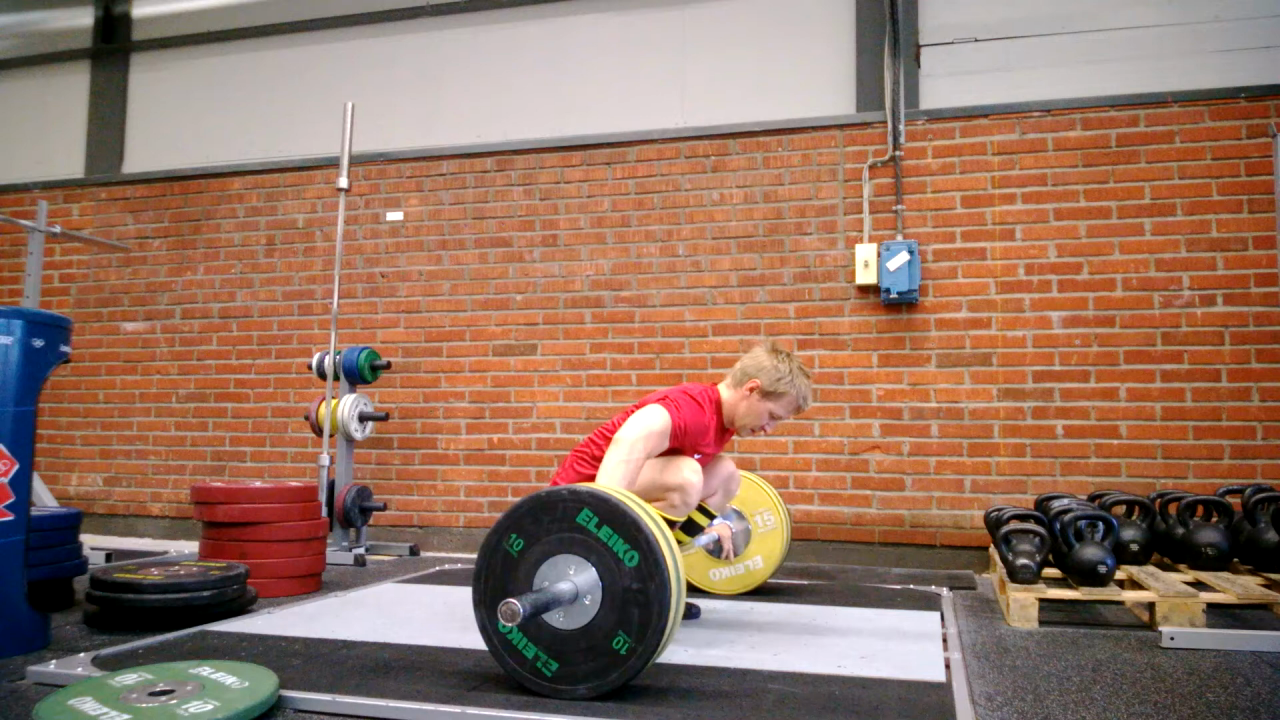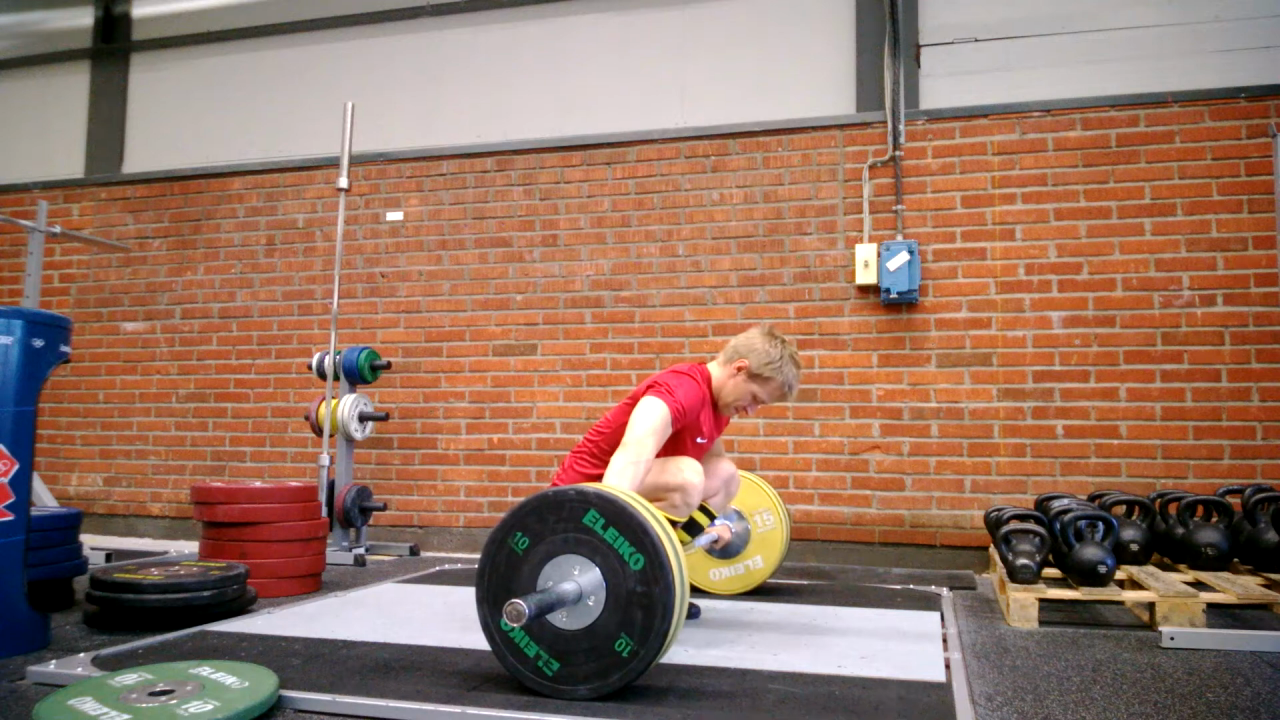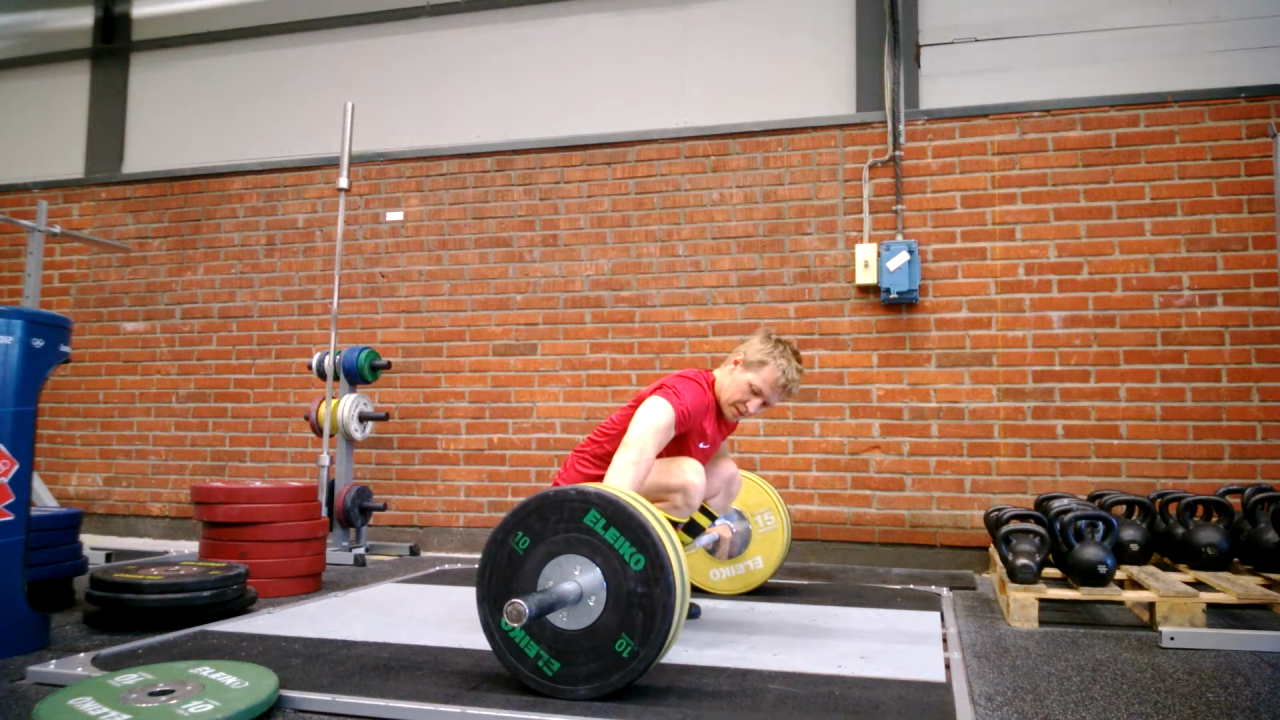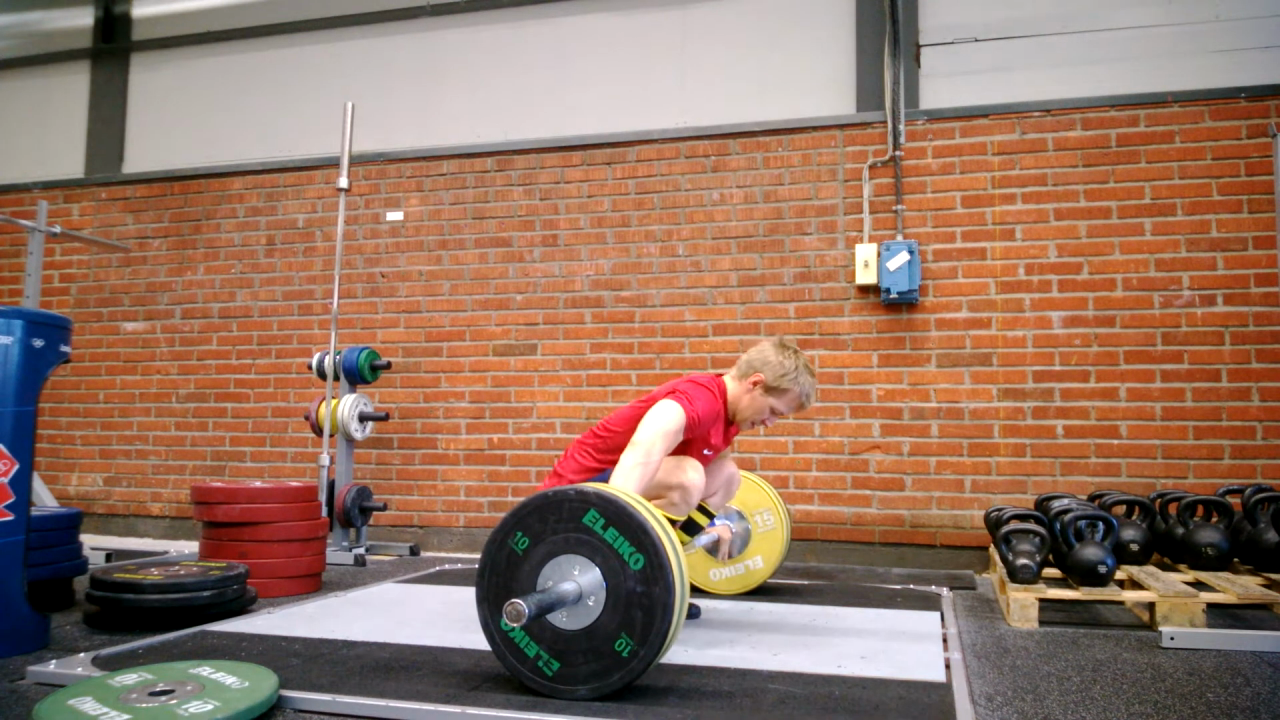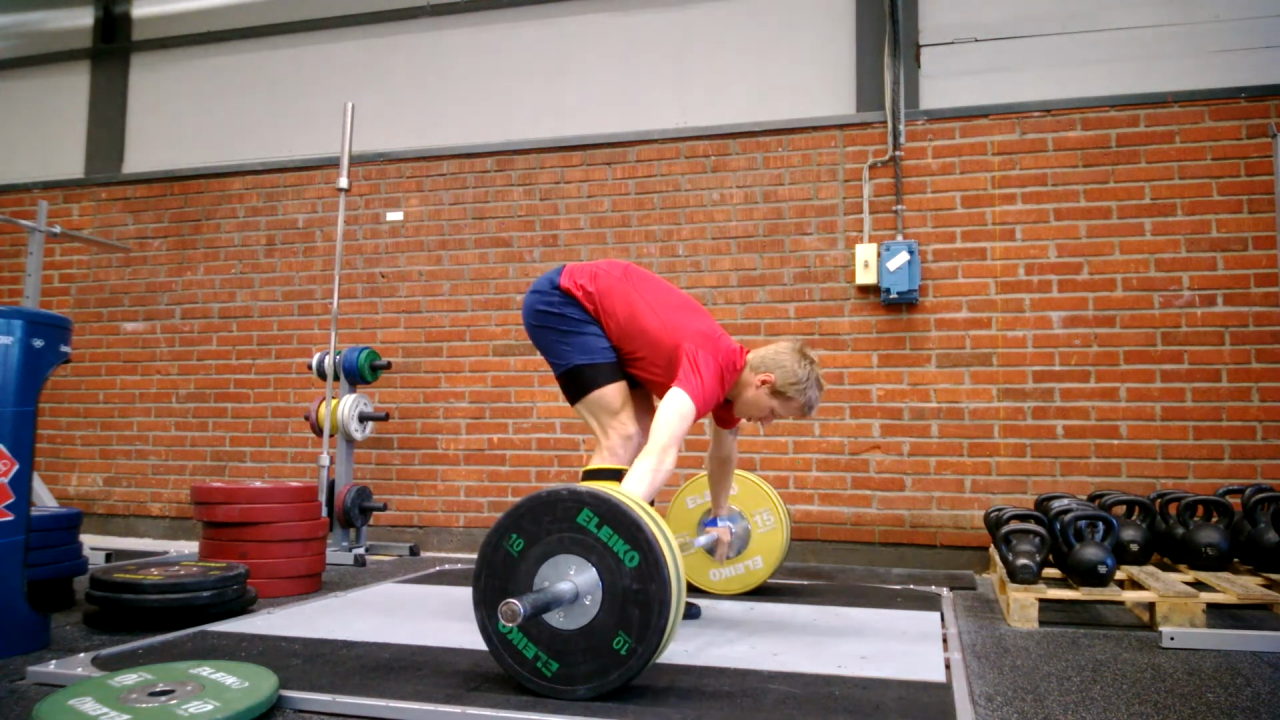
dt=1s
person 1, frame 1
left shoulder: (722, 411)
right shoulder: (691, 409)
right elbow: (626, 445)
left wrist: (709, 521)
left knee: (726, 473)
right knee: (684, 477)
person 1, frame 2
left shoulder: (717, 396)
right shoulder: (681, 390)
left elbow: (712, 458)
right elbow: (633, 454)
left wrist: (710, 520)
left knee: (725, 475)
right knee: (686, 477)
person 1, frame 3
left shoulder: (726, 406)
right shoulder: (687, 395)
left elbow: (715, 456)
right elbow: (633, 454)
left wrist: (712, 521)
left knee: (727, 476)
right knee: (687, 477)
person 1, frame 4
left shoulder: (728, 406)
right shoulder: (697, 400)
left elbow: (713, 455)
right elbow: (639, 458)
left wrist: (711, 520)
left knee: (726, 475)
right knee: (686, 478)
person 1, frame 5
left shoulder: (735, 376)
right shoulder: (709, 374)
left elbow: (723, 452)
right elbow: (660, 456)
left wrist: (719, 517)
left hip: (593, 304)
right hip: (563, 299)
left knee: (643, 434)
right knee: (622, 436)
